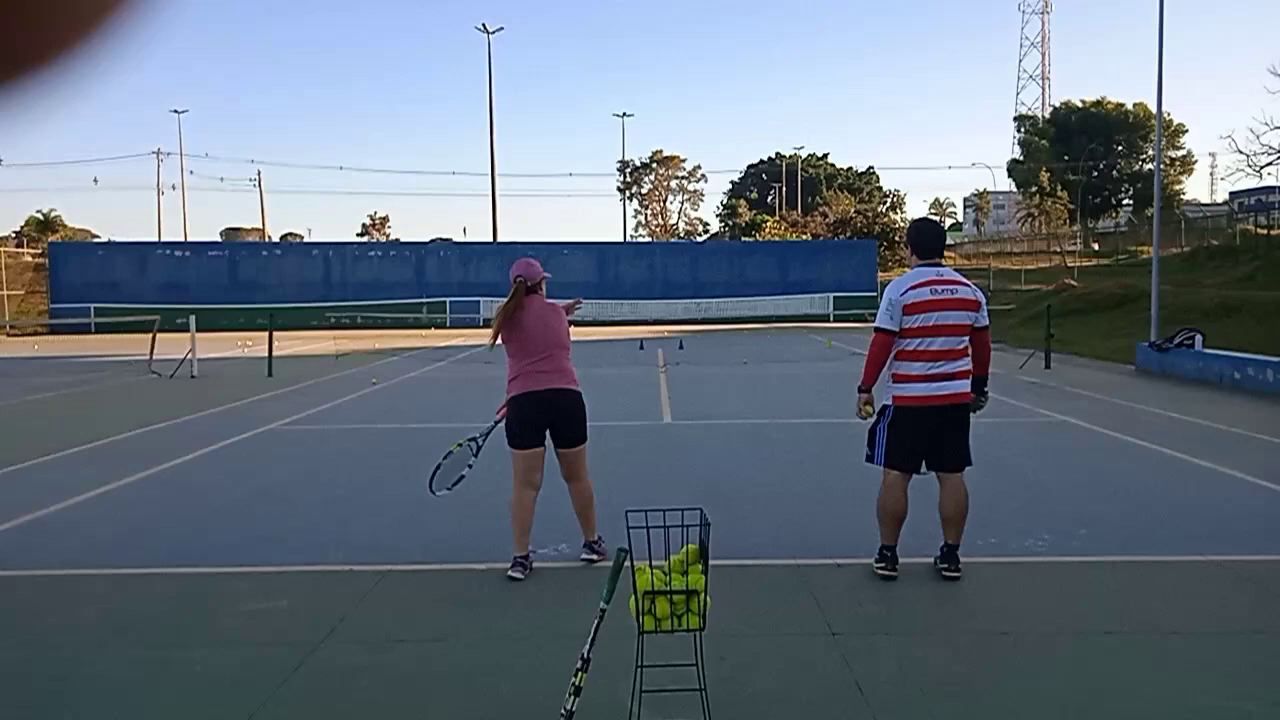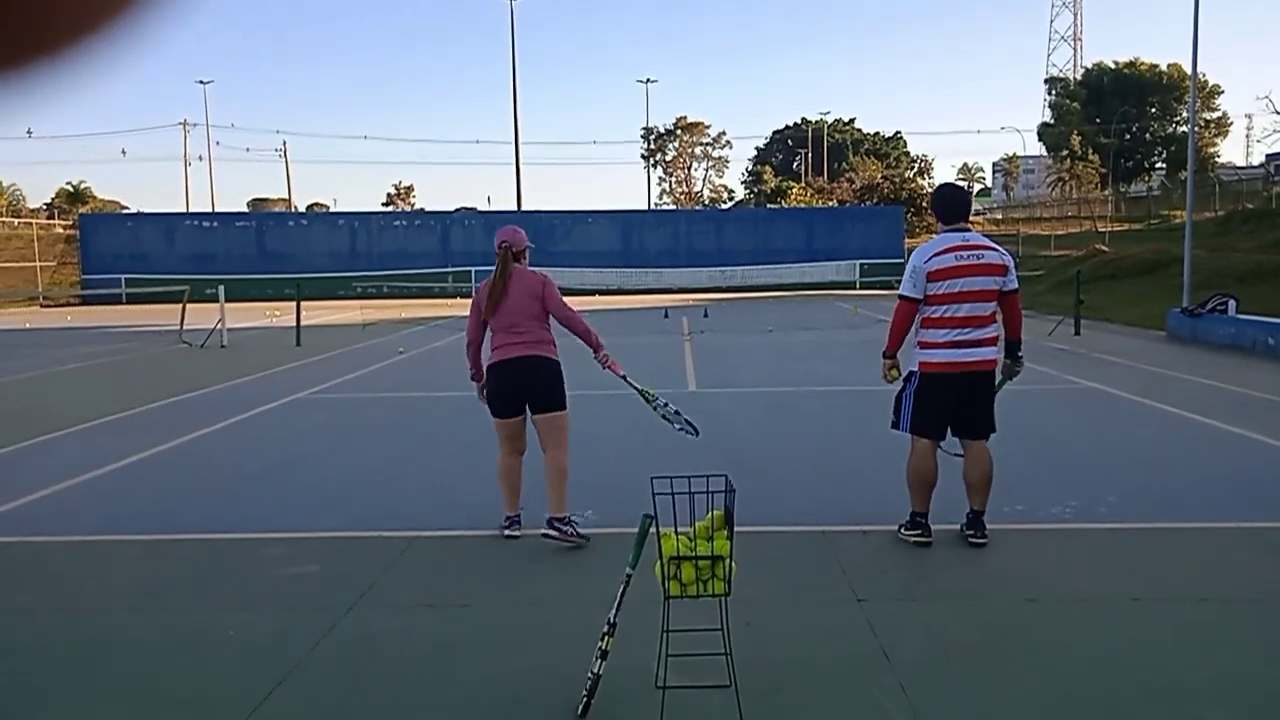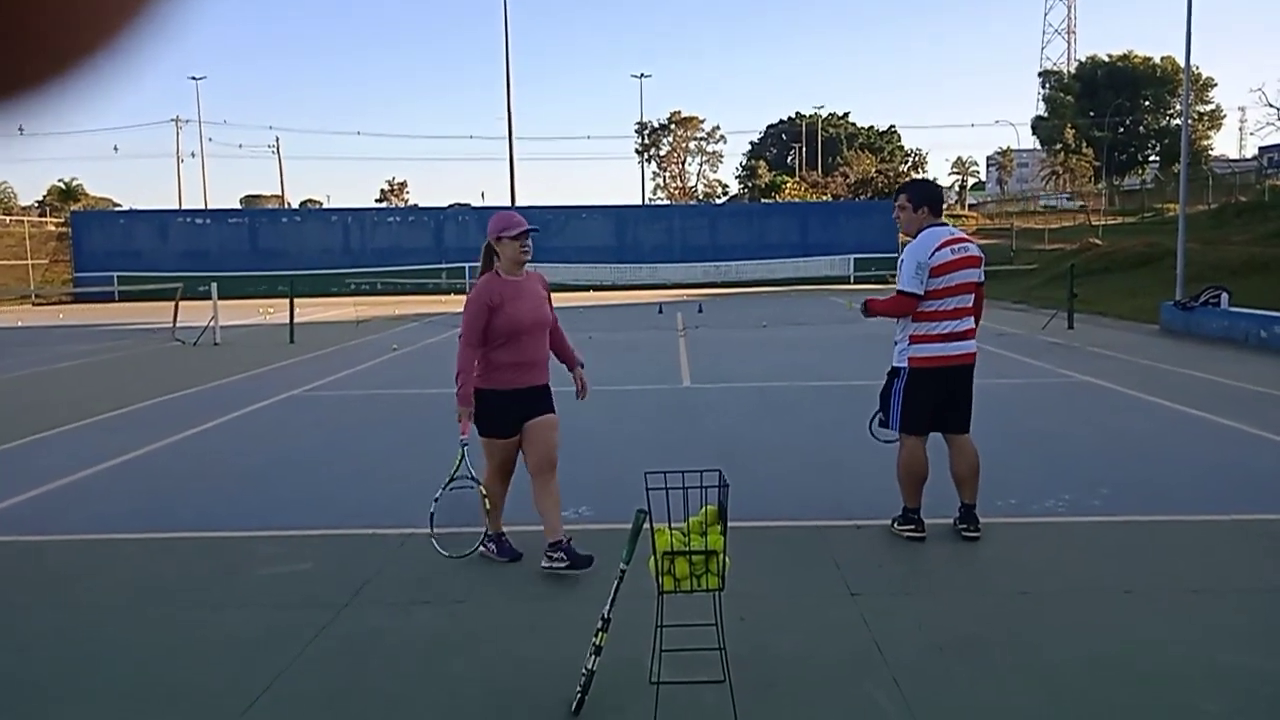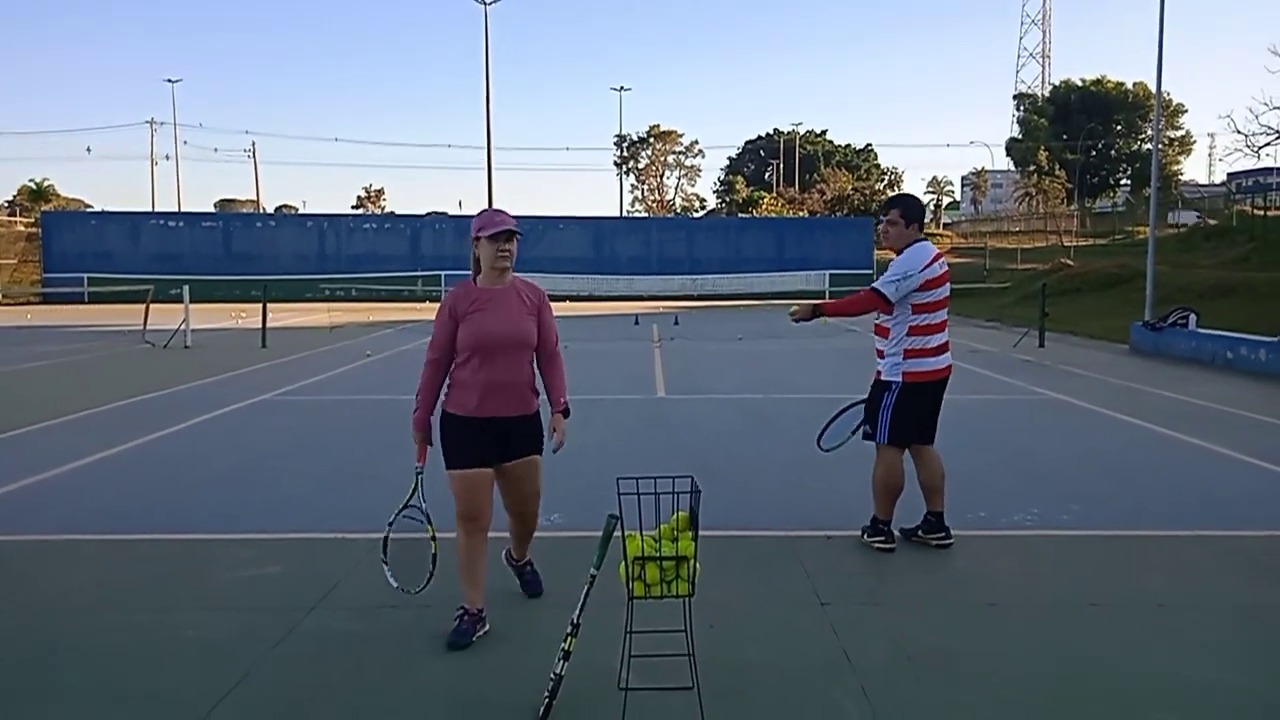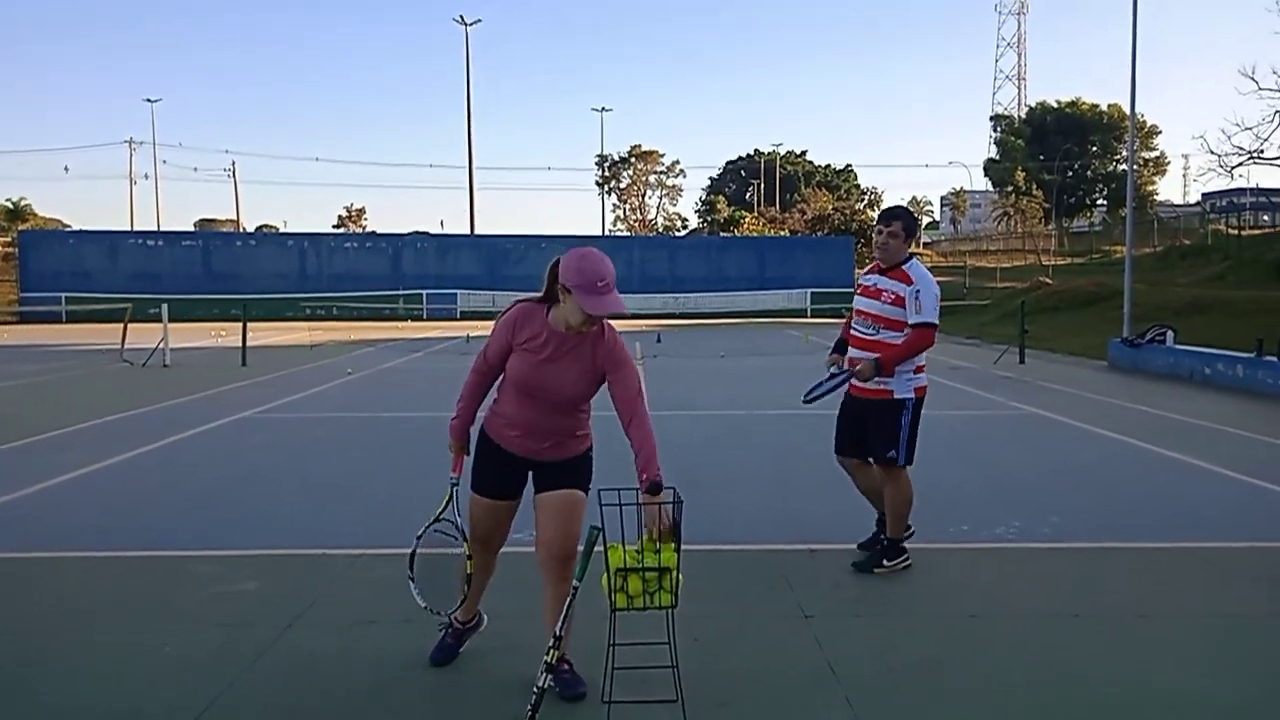
dt=1s
person 1, frame 1
left shoulder: (507, 314)
right shoulder: (558, 314)
left hip: (526, 402)
right hip: (566, 398)
left knee: (525, 484)
right knee: (577, 476)
left ankle: (521, 558)
right ankle: (591, 543)
person 1, frame 2
left shoulder: (485, 290)
right shoulder: (540, 280)
left elbow: (473, 339)
right elbow: (566, 315)
left wrist: (478, 375)
right wrist: (597, 346)
left hip: (500, 372)
right hip: (540, 366)
left knee: (510, 449)
right knee: (555, 448)
left ankle: (512, 517)
right ankle: (559, 518)
person 1, frame 3
left shoulder: (538, 284)
right shoulder: (485, 291)
left elbow: (552, 331)
right elbow: (469, 344)
left wrist: (574, 365)
right wrist: (465, 395)
left hip: (536, 392)
right hip: (494, 395)
left knee: (545, 468)
right knee: (500, 469)
left ankle: (557, 548)
right ankle: (492, 538)
person 1, frame 4
left shoulder: (534, 296)
right shoulder: (457, 300)
left elbow: (550, 356)
right elbow: (437, 361)
left wrist: (559, 407)
right wrist: (422, 417)
left hip: (522, 420)
right hip: (465, 423)
left knee: (525, 509)
right knee: (471, 519)
left ankle: (518, 557)
right ankle: (472, 612)
person 1, frame 5
left shoulder: (609, 346)
right shoulder: (520, 319)
left elbow: (635, 415)
right elbow: (483, 371)
left wrist: (650, 486)
right wrist: (460, 427)
left hip: (567, 457)
right hip: (499, 446)
left knee: (559, 558)
right knee: (482, 541)
left ankle: (557, 658)
right ankle: (465, 619)
person 2, frame 1
left shoulder: (900, 289)
right shoulder: (970, 291)
left elbow: (882, 343)
right elbow: (982, 345)
left wrist: (866, 388)
right wrist: (979, 387)
left hip: (909, 399)
right hip: (955, 397)
left knee: (895, 475)
right knee: (952, 476)
left ankle: (888, 555)
right ankle: (950, 555)
person 2, frame 2
left shoulder: (925, 255)
right shoulder: (998, 255)
left elbow: (906, 310)
right elbow: (1012, 309)
left wrist: (890, 354)
right wrist: (1013, 353)
left hip: (934, 366)
right hip: (981, 364)
left knee: (924, 442)
right knee: (976, 443)
left ankle: (919, 522)
right ankle: (976, 522)
person 2, frame 3
left shoulder: (918, 249)
right shoulder: (970, 247)
left elbow: (904, 305)
right elbow: (977, 301)
left wrist: (870, 306)
left hip: (920, 361)
right hip: (962, 356)
left knee: (912, 438)
right knee: (959, 435)
left ankle: (911, 517)
right ankle: (969, 515)
person 2, frame 4
left shoulder: (910, 262)
right shoulder: (931, 257)
left elbow: (868, 301)
left wrist: (817, 310)
left hip: (904, 374)
right hip: (932, 369)
left knee: (888, 448)
right knee: (922, 446)
left ankle: (881, 528)
right ankle: (936, 524)
person 2, frame 5
left shoulder: (919, 282)
right shoulder: (868, 274)
left elbow: (924, 336)
left wrist: (879, 364)
right wrist: (839, 350)
left hip: (897, 392)
right hip: (858, 389)
left knee: (890, 467)
right knee: (849, 458)
left ankle: (894, 548)
right ankle: (893, 523)
